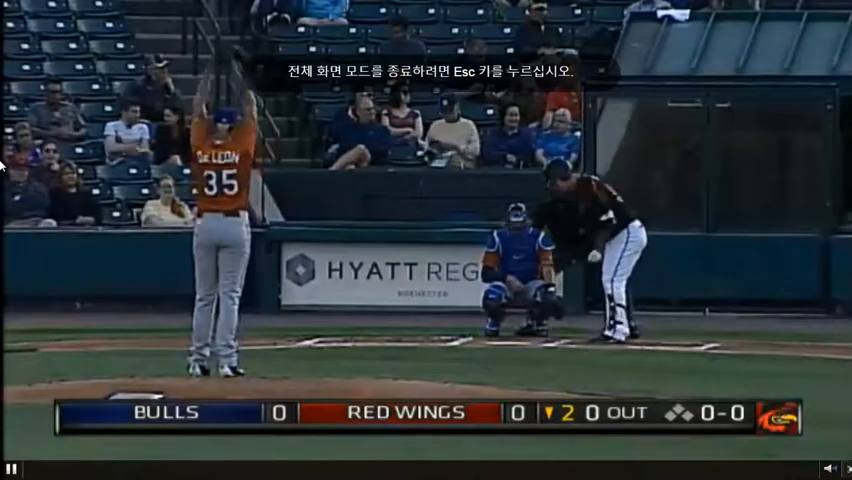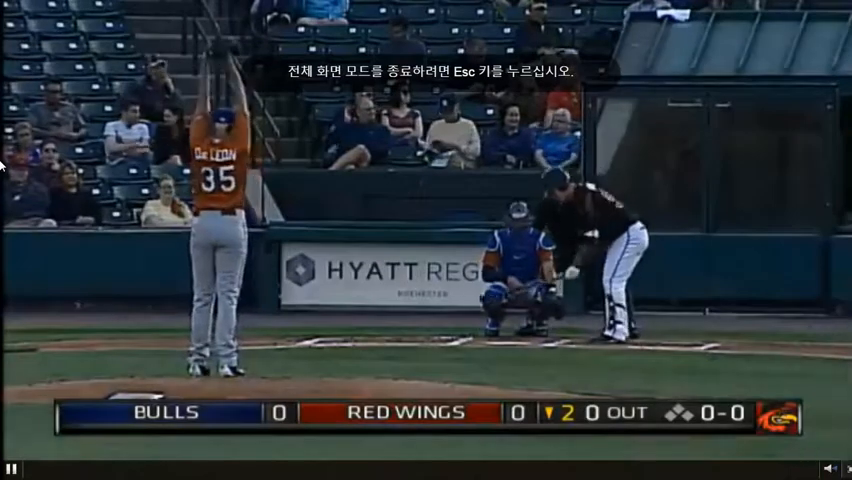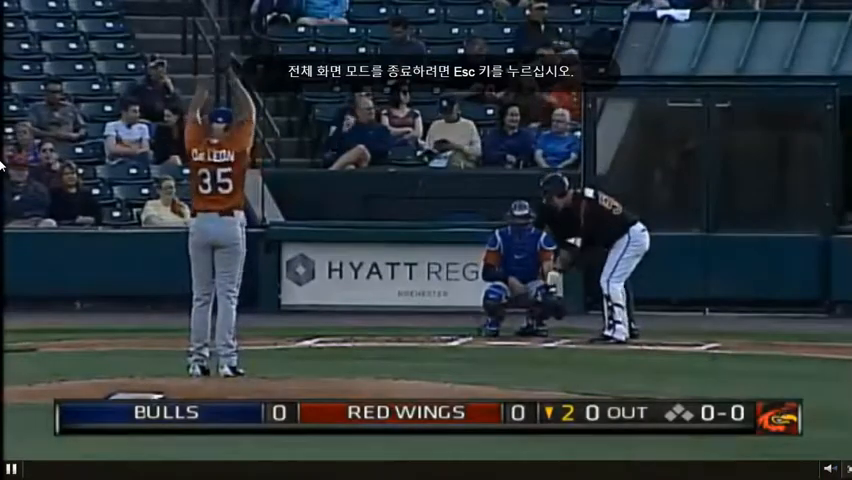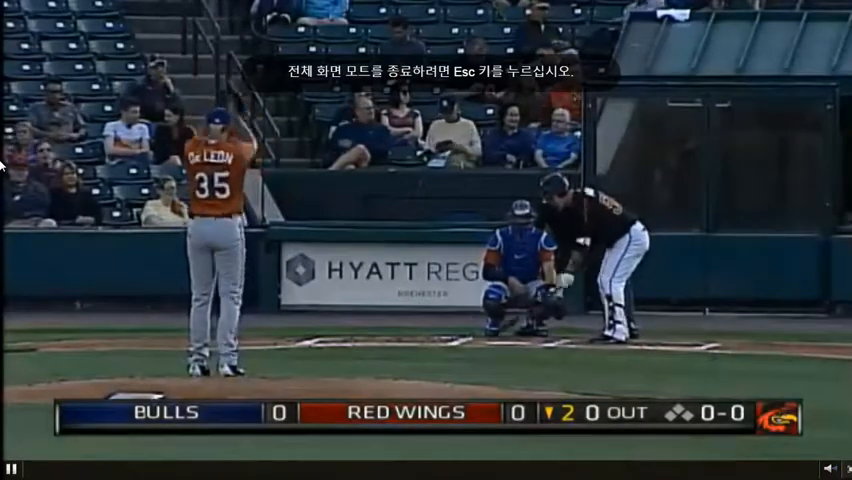
dt=0.2s
person 1, frame 1
left shoulder: (200, 148)
right shoulder: (243, 148)
left elbow: (198, 110)
right elbow: (251, 107)
left wrist: (208, 72)
left hip: (205, 225)
right hip: (235, 225)
left knee: (204, 297)
right knee: (230, 296)
left ankle: (198, 359)
right ankle: (227, 361)
person 1, frame 2
left shoulder: (198, 146)
right shoulder: (239, 145)
left elbow: (201, 106)
right elbow: (242, 102)
left wrist: (206, 63)
right wrist: (229, 62)
left hip: (202, 224)
right hip: (232, 224)
left knee: (202, 296)
right knee: (228, 296)
left ankle: (198, 360)
right ankle: (226, 360)
person 1, frame 3
left shoulder: (195, 146)
right shoulder: (238, 147)
left elbow: (192, 113)
right elbow: (250, 114)
left wrist: (207, 78)
right wrist: (233, 79)
left hip: (200, 224)
right hip: (230, 225)
left knee: (201, 296)
right knee: (227, 296)
left ankle: (197, 359)
right ankle: (226, 360)
person 1, frame 4
left shoulder: (191, 150)
right shoulder: (236, 151)
right elbow: (253, 145)
left wrist: (211, 133)
left hip: (198, 227)
right hip: (228, 228)
left knee: (200, 297)
right knee: (231, 296)
left ankle: (197, 360)
right ankle: (227, 360)
person 2, frame 1
left shoulder: (588, 187)
right shoulder: (577, 190)
left elbow: (608, 220)
left wrist: (598, 249)
left hip: (629, 233)
right hip: (619, 235)
left knee: (612, 280)
right knee: (612, 280)
left ankle: (615, 331)
right ankle: (625, 327)
person 2, frame 2
left shoulder: (585, 198)
right shoulder: (580, 194)
left elbow: (590, 238)
left wrist: (576, 265)
left hip: (631, 235)
right hip: (624, 235)
left knee: (612, 280)
right knee: (613, 281)
left ankle: (616, 331)
right ankle: (625, 326)
person 2, frame 3
left shoulder: (583, 205)
right shoulder: (580, 197)
left elbow: (573, 245)
left hip: (631, 237)
right hip: (625, 237)
left knee: (610, 281)
right knee: (611, 281)
left ankle: (616, 332)
right ankle: (624, 327)
person 2, frame 4
left shoulder: (583, 204)
right shoulder: (579, 198)
left elbow: (582, 245)
left wrist: (569, 271)
left hip: (631, 237)
right hip: (622, 237)
left knee: (611, 281)
right knee: (604, 281)
left ankle: (616, 332)
right ankle: (624, 327)
person 3, frame 1
left shoulder: (539, 238)
right shoulder: (497, 238)
left elbow: (547, 266)
right elbow: (486, 273)
left wrist: (551, 289)
right wrist: (506, 278)
left hip: (531, 285)
right hip: (506, 285)
left knee: (548, 298)
right knee: (491, 296)
left ankle: (537, 322)
right ankle: (494, 323)
person 3, frame 2
left shoulder: (540, 238)
right shoulder: (498, 238)
left elbow: (548, 266)
right elbow: (487, 273)
left wrist: (551, 289)
right wrist: (508, 279)
left hip: (531, 285)
right hip: (506, 285)
left knee: (549, 299)
right knee: (492, 297)
left ankle: (536, 322)
right ankle: (494, 323)
person 3, frame 3
left shoulder: (541, 238)
right shoulder: (499, 237)
left elbow: (548, 266)
right elbow: (487, 272)
left wrist: (551, 289)
right wrist: (508, 279)
left hip: (532, 285)
right hip: (507, 285)
left knee: (549, 299)
right knee: (491, 298)
left ankle: (536, 322)
right ankle: (494, 322)
person 3, frame 4
left shoulder: (542, 238)
right shoulder: (500, 236)
left elbow: (548, 266)
right elbow: (487, 271)
left wrist: (551, 290)
right wrist: (509, 279)
left hip: (532, 285)
right hip: (507, 284)
left knee: (550, 300)
right knee: (491, 298)
left ankle: (535, 322)
right ankle: (494, 323)
